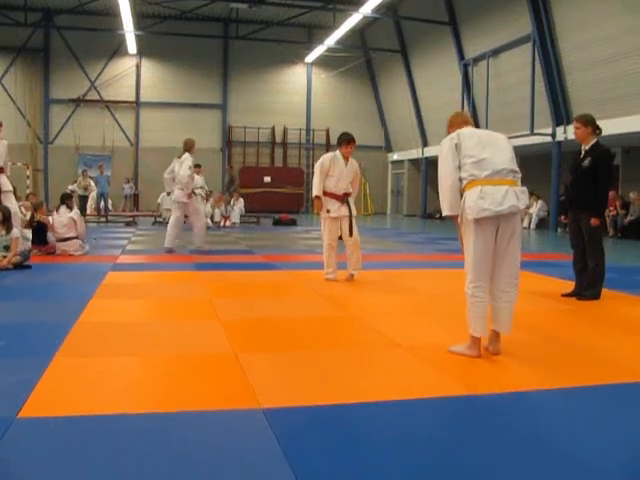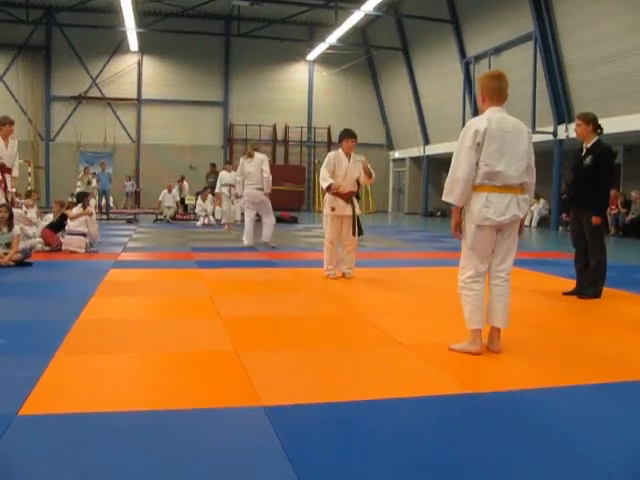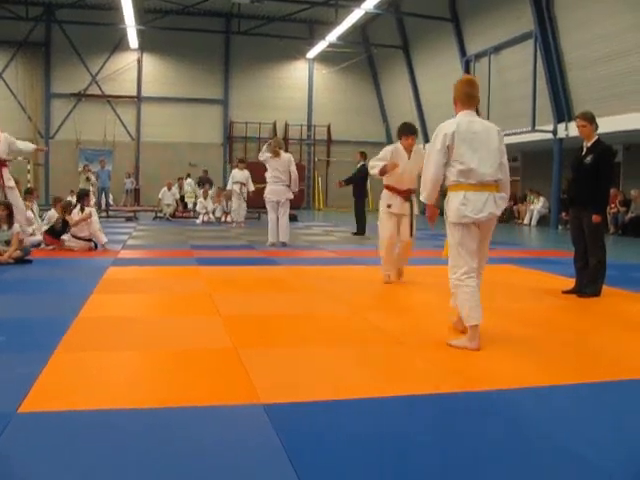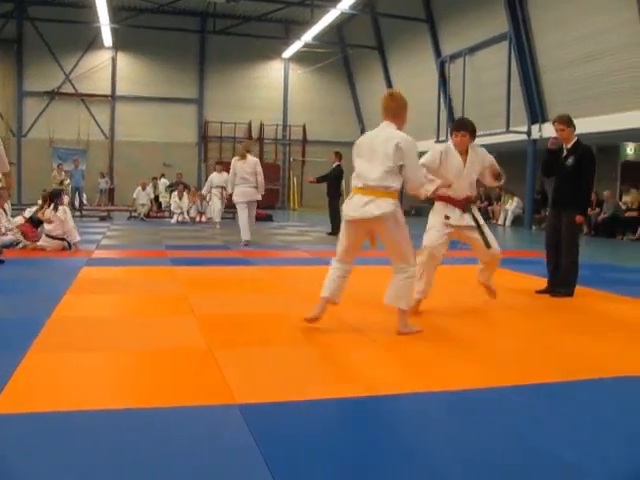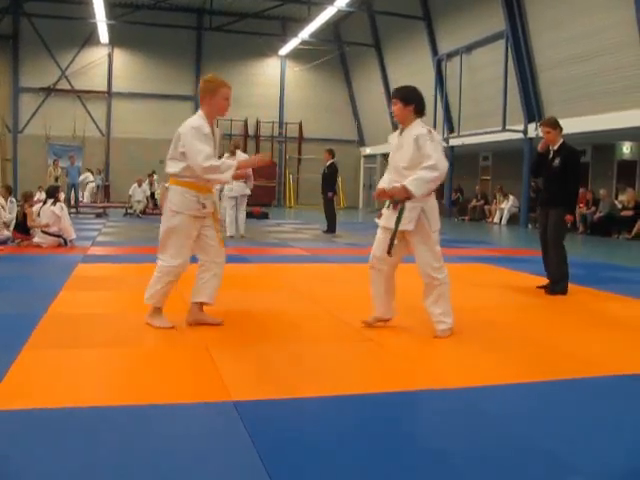
dt=1s
person 1, frame 1
left shoulder: (452, 140)
right shoulder: (500, 137)
left elbow: (449, 181)
left wrist: (457, 219)
left hip: (480, 200)
right hip: (512, 197)
left knee: (477, 276)
right knee: (507, 275)
left ankle: (474, 343)
right ankle: (495, 339)
person 1, frame 2
left shoulder: (477, 125)
right shoulder: (522, 129)
left elbow: (462, 171)
right elbow: (530, 173)
left wrist: (456, 208)
right wrist: (522, 209)
left hip: (482, 203)
right hip: (511, 204)
left knee: (472, 273)
right knee: (501, 273)
left ankle: (475, 338)
right ankle: (495, 337)
person 1, frame 3
left shoulder: (448, 128)
right shoulder: (493, 130)
left elbow: (433, 169)
right elbow: (504, 171)
left wrist: (430, 203)
right wrist: (500, 203)
left hip: (462, 201)
right hip: (489, 201)
left knee: (463, 270)
right knee: (476, 267)
left ankle: (473, 334)
right ankle: (463, 319)
person 1, frame 4
left shoulder: (480, 154)
right shoulder: (441, 151)
left elbow: (492, 178)
right elbow: (421, 169)
left wrist: (496, 174)
left hip: (468, 211)
right hip: (444, 209)
left knee: (492, 252)
right knee: (431, 249)
left ankle: (484, 278)
right ankle: (418, 295)
person 1, frame 5
left shoulder: (424, 135)
right shoulder: (396, 137)
left elbow: (437, 169)
left wrist: (408, 189)
right wrist: (383, 186)
left hip: (418, 207)
right hip: (395, 207)
left knee: (430, 266)
right knee: (379, 262)
left ankle: (443, 322)
right ankle: (382, 312)
person 2, frame 1
left shoulder: (354, 165)
right shoulder: (328, 158)
right elbow: (318, 177)
right wrist: (317, 197)
left hip: (346, 204)
right hip: (330, 203)
left knee: (353, 239)
right knee: (330, 241)
left ankle: (353, 270)
right ankle: (330, 274)
person 2, frame 2
left shoulder: (359, 160)
right shoulder: (332, 157)
left elbow: (366, 179)
right elbow: (324, 174)
left wrist: (367, 172)
right wrist: (330, 185)
left hip: (350, 202)
right hip: (333, 202)
left knee: (351, 239)
right knee: (331, 238)
left ankle: (347, 269)
right ankle: (331, 270)
person 2, frame 3
left shoulder: (420, 153)
right shoulder: (391, 150)
right elbow: (373, 164)
right wrist: (385, 167)
left hip: (408, 200)
right hip: (391, 198)
left knee: (407, 238)
right knee: (388, 237)
left ankle: (398, 266)
right ankle: (388, 271)
person 2, frame 4
left shoulder: (363, 140)
right shoulder: (404, 141)
right elbow: (415, 183)
right wrist: (428, 186)
left hip: (357, 203)
right hip: (384, 206)
left knee: (342, 259)
right knee: (404, 264)
left ankle: (320, 308)
right ankle: (403, 321)
person 2, frame 5
left shoulder: (208, 127)
right shoulder: (193, 128)
right elbow: (204, 166)
left wrist: (235, 171)
right wrist: (246, 164)
left hip: (200, 200)
right hip: (183, 198)
left knee: (213, 256)
right knee: (173, 259)
left ankle: (196, 311)
right ankle: (154, 311)
person 3, frame 1
left shoulder: (602, 153)
right shoulder: (580, 154)
left elbow: (604, 186)
left wrist: (598, 214)
right wrist: (567, 210)
left hip: (590, 212)
right hip: (575, 211)
left knee: (593, 251)
right knee: (578, 250)
left ankle: (593, 290)
right ankle: (580, 287)
person 3, frame 2
left shoulder: (604, 151)
right shoulder: (581, 152)
left elbow: (606, 184)
left wrist: (599, 212)
right wrist: (569, 208)
left hip: (592, 210)
right hip: (577, 209)
left knee: (595, 250)
right knee: (580, 249)
left ankle: (594, 288)
right ankle: (581, 285)
person 3, frame 3
left shoulder: (604, 150)
right shoulder: (580, 151)
left elbow: (606, 183)
left wrist: (599, 211)
right wrist: (569, 206)
left hip: (592, 208)
right hip: (576, 207)
left knee: (594, 248)
right knee: (579, 248)
left ankle: (593, 287)
right ankle: (580, 284)
person 3, frame 4
left shoulder: (584, 151)
right shoulder: (558, 151)
left elbow: (588, 183)
right elbow: (547, 173)
left wrist: (582, 211)
right wrist: (552, 151)
left hip: (573, 207)
right hip: (556, 205)
left knee: (568, 247)
right knee: (551, 244)
left ankle: (566, 287)
right ankle: (553, 283)
person 3, frame 5
left shoulder: (570, 153)
right shoulder: (546, 152)
left elbow: (574, 184)
right elbow: (535, 173)
left wrist: (570, 210)
right wrist: (540, 153)
left hip: (560, 206)
right hip: (546, 204)
left knee: (555, 242)
right knee: (546, 243)
left ankle: (560, 284)
right ankle: (553, 280)
